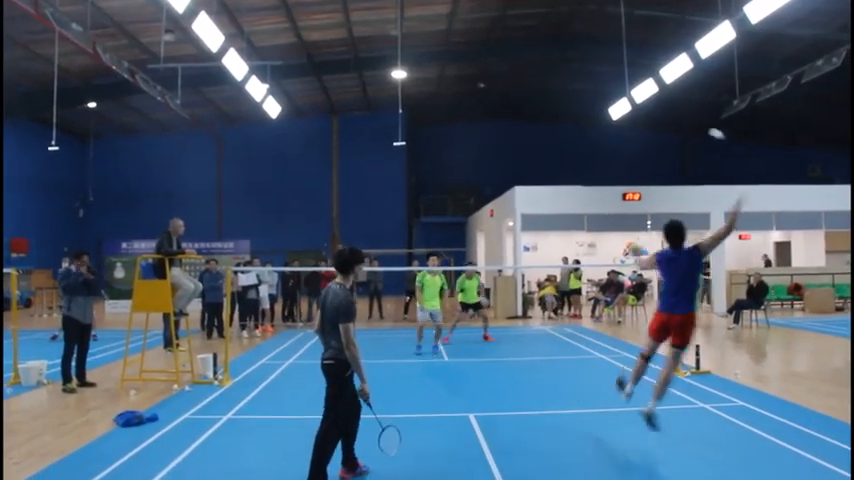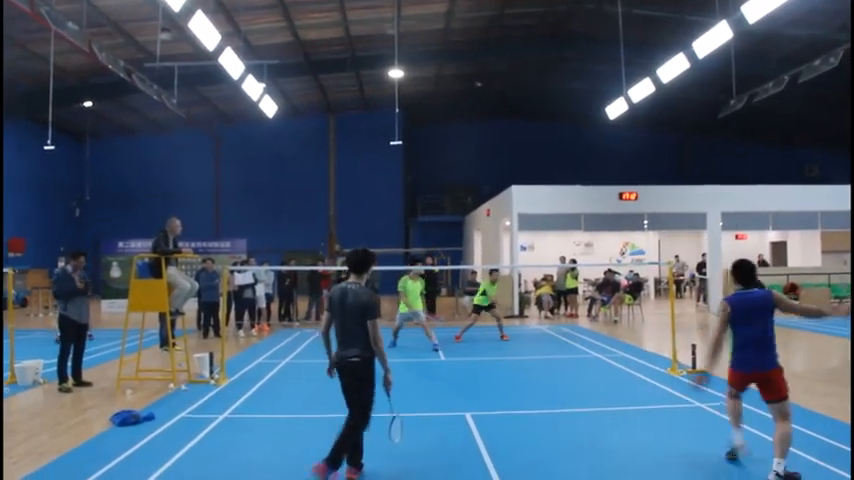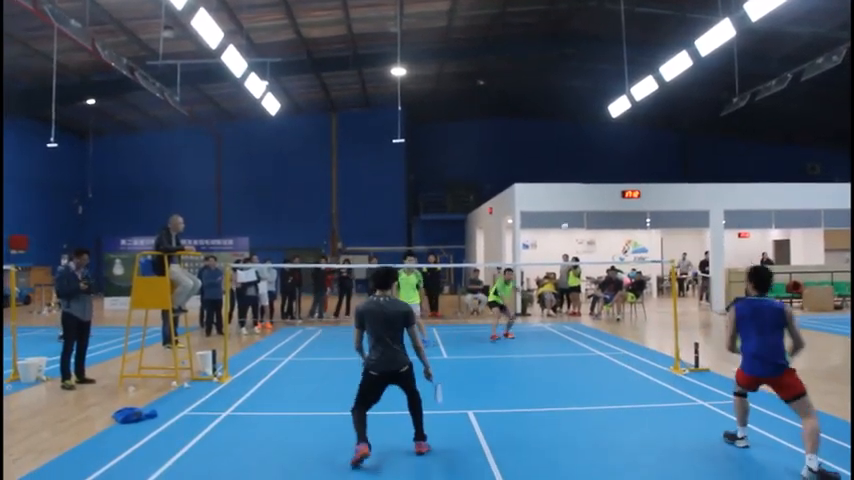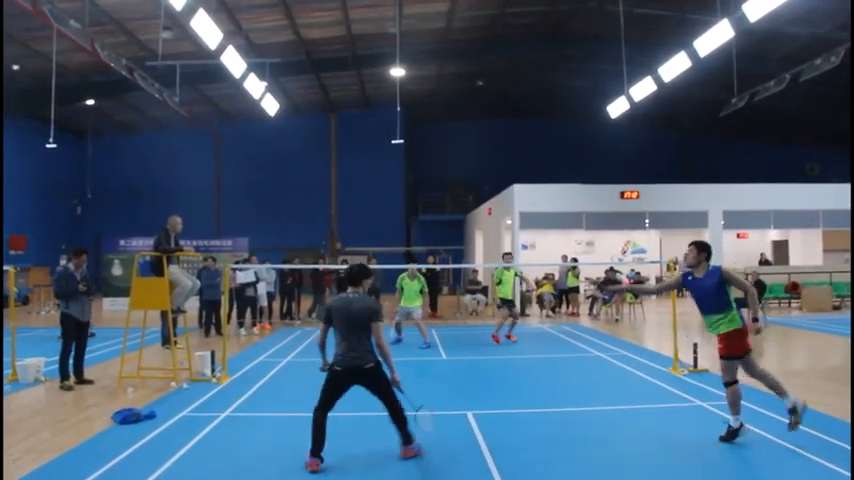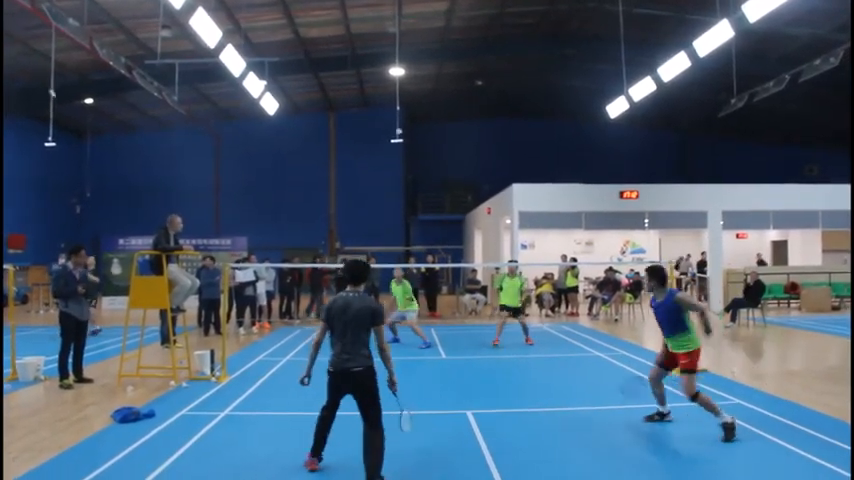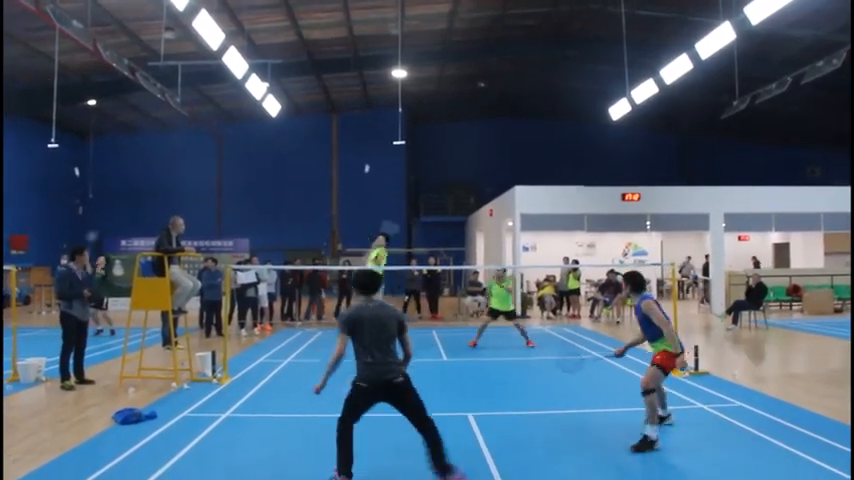
dt=0.4s
person 1, frame 1
left shoulder: (328, 290)
right shoulder: (345, 299)
left elbow: (318, 328)
right elbow: (350, 345)
right wrist: (363, 381)
left hip: (331, 361)
right hip: (339, 365)
left knee: (352, 411)
right knee: (332, 423)
person 1, frame 2
left shoulder: (335, 292)
right shoulder: (368, 297)
left elbow: (324, 330)
right elbow: (375, 340)
left wrist: (331, 358)
right wrist: (387, 370)
left hip: (342, 361)
right hip: (361, 362)
left knee: (356, 413)
right knee: (360, 416)
person 1, frame 3
left shoulder: (363, 308)
right shoulder: (405, 308)
left elbow: (357, 344)
right elbow: (416, 343)
left wrist: (366, 359)
right wrist: (427, 366)
left hip: (375, 369)
right hip: (401, 367)
left knee: (359, 408)
right knee: (414, 400)
left ankle: (362, 445)
right ankle: (420, 442)
person 1, frame 4
left shoulder: (332, 304)
right shoulder: (371, 305)
left elbow: (321, 340)
right elbow: (379, 342)
left wrist: (324, 361)
right wrist: (393, 371)
left hip: (340, 367)
right hip: (367, 366)
left knee: (321, 410)
right knee: (392, 403)
left ankle: (314, 458)
right ankle: (408, 446)
person 1, frame 5
left shoulder: (333, 303)
right shoulder: (373, 306)
left elbow: (318, 340)
right elbow: (382, 346)
left wrist: (309, 369)
right wrist: (391, 374)
left hip: (336, 369)
right hip: (361, 370)
left knee: (328, 411)
right knee: (373, 425)
left ankle: (313, 458)
person 1, frame 6
left shoulder: (349, 316)
right shoulder: (395, 313)
left elbow: (339, 353)
right elbow: (408, 353)
left wrist: (323, 381)
left hip: (367, 382)
right hip: (396, 381)
left knee: (345, 423)
right knee: (425, 424)
person 2, frame 1
left shoulder: (660, 258)
right shoulder: (697, 252)
left elbow: (642, 264)
right elbow: (725, 232)
left wrist: (638, 259)
right wrist: (735, 213)
left hip: (663, 313)
right hip: (684, 316)
left knee: (647, 352)
right knee: (671, 363)
left ankle: (629, 387)
right ankle: (651, 408)
person 2, frame 2
left shoulder: (728, 303)
right shoulder: (770, 297)
left elbow: (718, 339)
right elbow: (804, 311)
left wrist: (707, 370)
right wrist: (833, 312)
left hip: (741, 366)
right hip: (768, 367)
left knee: (733, 395)
right knee: (783, 420)
left ankle: (738, 440)
person 2, frame 3
left shoulder: (737, 308)
right shoulder: (782, 309)
left elbow: (730, 345)
right elbow: (799, 343)
left hip: (751, 368)
right hip: (779, 370)
left knee: (739, 391)
right knee: (809, 415)
left ankle: (741, 436)
person 2, frame 4
left shoulder: (720, 273)
right shoulder: (685, 277)
left elbow: (750, 290)
right elbow: (655, 289)
left wrist: (755, 318)
right wrist: (628, 287)
left hip: (733, 328)
right hip: (722, 331)
left knee: (728, 379)
right knee: (753, 370)
left ankle: (736, 425)
right ankle: (793, 404)
person 2, frame 5
left shoulder: (676, 297)
right shoulder: (654, 301)
left elbow: (701, 309)
left wrist: (706, 326)
right wrist: (662, 349)
left hip: (688, 348)
right hip: (671, 347)
left knee: (690, 392)
right knee: (653, 378)
left ankle: (726, 421)
right ankle: (663, 412)
person 2, frame 6
left shoulder: (646, 302)
right shoulder: (640, 303)
left elbow: (667, 326)
right elbow: (646, 334)
left wrist: (678, 354)
right wrist: (625, 348)
left hip: (669, 350)
right hip: (662, 349)
left knee: (647, 384)
right knee: (652, 382)
left ankle: (651, 436)
right ankle: (664, 415)
person 3, frame 1
left shoulder: (87, 275)
right shoulder: (66, 273)
left elbow: (96, 292)
right elbow: (67, 288)
left wrist: (91, 279)
right wrist: (79, 274)
left hip: (86, 316)
right hip: (71, 316)
left knee: (83, 349)
right knee: (69, 349)
left ankle: (81, 379)
right ankle: (67, 382)
person 3, frame 2
left shoulder: (82, 274)
right shoulder: (61, 274)
left elbow: (88, 292)
right elbow: (57, 294)
left wrist: (87, 290)
right wrist: (75, 287)
left hip: (82, 316)
right hip: (67, 316)
left knee: (80, 349)
right knee: (65, 349)
left ankle: (77, 378)
right ankle: (63, 382)
person 3, frame 3
left shoulder: (85, 272)
right shoulder: (64, 272)
left elbow: (91, 289)
right elbow: (60, 292)
left wrist: (89, 288)
right wrist: (78, 288)
left hip: (85, 314)
right hip: (70, 314)
left knee: (83, 346)
right knee: (68, 347)
left ankle: (80, 375)
right ankle: (65, 379)
person 3, frame 4
left shoulder: (84, 273)
right shoulder: (62, 272)
left elbow: (90, 291)
right elbow: (58, 293)
left wrist: (88, 289)
right wrist: (76, 289)
left hip: (84, 314)
right hip: (69, 314)
left knee: (81, 347)
right knee: (67, 347)
left ankle: (79, 376)
right ankle: (64, 379)
person 3, frame 5
left shoulder: (84, 272)
right shoulder: (61, 272)
left elbow: (91, 291)
right elbow: (56, 292)
left wrist: (89, 291)
right wrist: (75, 290)
left hip: (83, 313)
right hip: (68, 313)
left knee: (80, 346)
right knee: (66, 346)
left ankle: (78, 375)
right ankle: (63, 378)
person 3, frame 6
left shoulder: (83, 273)
right shoulder: (64, 272)
right elbow: (61, 294)
left wrist: (89, 294)
right wrist: (81, 293)
left hip: (82, 314)
right hip: (69, 314)
left knee: (81, 347)
right knee: (68, 347)
left ankle: (79, 376)
right ankle: (65, 379)
person 4, frame 1
left shoulder: (177, 239)
right shoulder: (165, 238)
left elbow: (176, 254)
right elbow: (165, 251)
left wrist: (185, 252)
right wrist: (184, 251)
right hip: (166, 275)
left knee: (198, 286)
right knee: (189, 287)
left ankle: (179, 310)
right ankle: (176, 310)
person 4, frame 2
left shoulder: (174, 239)
right shoulder: (161, 237)
left elbow: (174, 253)
right elbow: (162, 251)
left wrist: (183, 252)
right wrist: (181, 250)
left hip: (173, 269)
right hip: (162, 270)
left knee: (194, 286)
right knee: (184, 286)
left ankle: (176, 307)
right ankle: (171, 309)
person 4, frame 3
left shoulder: (176, 236)
right shoulder: (163, 235)
left elbow: (176, 250)
right elbow: (165, 248)
left wrist: (186, 249)
right wrist: (183, 248)
left hip: (176, 266)
right hip: (165, 267)
left knee: (196, 283)
right knee: (187, 284)
left ankle: (179, 305)
right ankle: (173, 306)
person 4, frame 4
left shoulder: (175, 237)
right shoulder: (162, 235)
left elbow: (175, 251)
right elbow: (163, 249)
left wrist: (185, 250)
right wrist: (182, 248)
left hip: (174, 266)
right hip: (163, 268)
left knee: (196, 284)
right knee: (186, 284)
left ankle: (177, 305)
right ankle: (172, 307)
person 4, frame 5
left shoulder: (174, 236)
right shoulder: (162, 234)
left elbow: (174, 249)
right elbow: (163, 248)
left wrist: (184, 248)
right wrist: (182, 247)
left hip: (173, 265)
right hip: (163, 267)
left knee: (195, 283)
right knee: (185, 283)
left ankle: (177, 304)
right ankle: (171, 306)
person 4, frame 6
left shoulder: (177, 237)
right shoulder: (164, 235)
left elbow: (176, 251)
right elbow: (165, 249)
left wrist: (186, 250)
right wrist: (184, 249)
left hip: (175, 267)
right hip: (165, 268)
left knee: (196, 284)
right knee: (187, 285)
left ankle: (178, 306)
right ankle: (173, 307)
